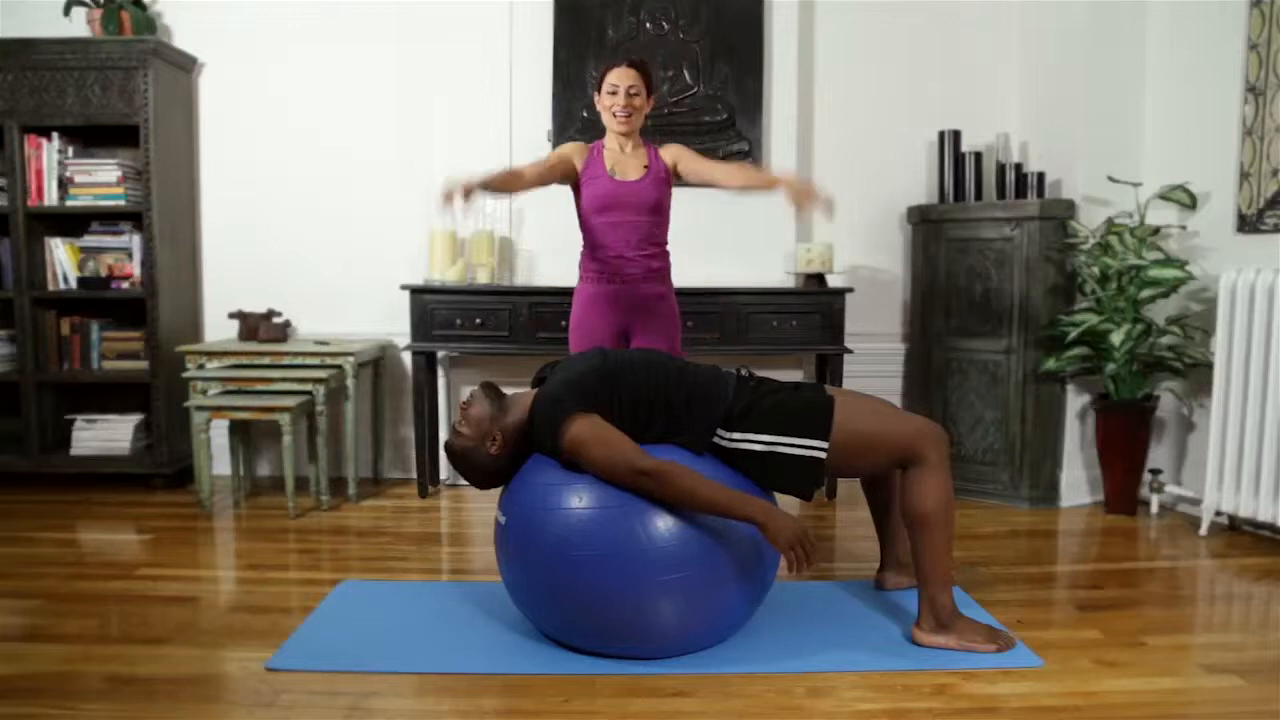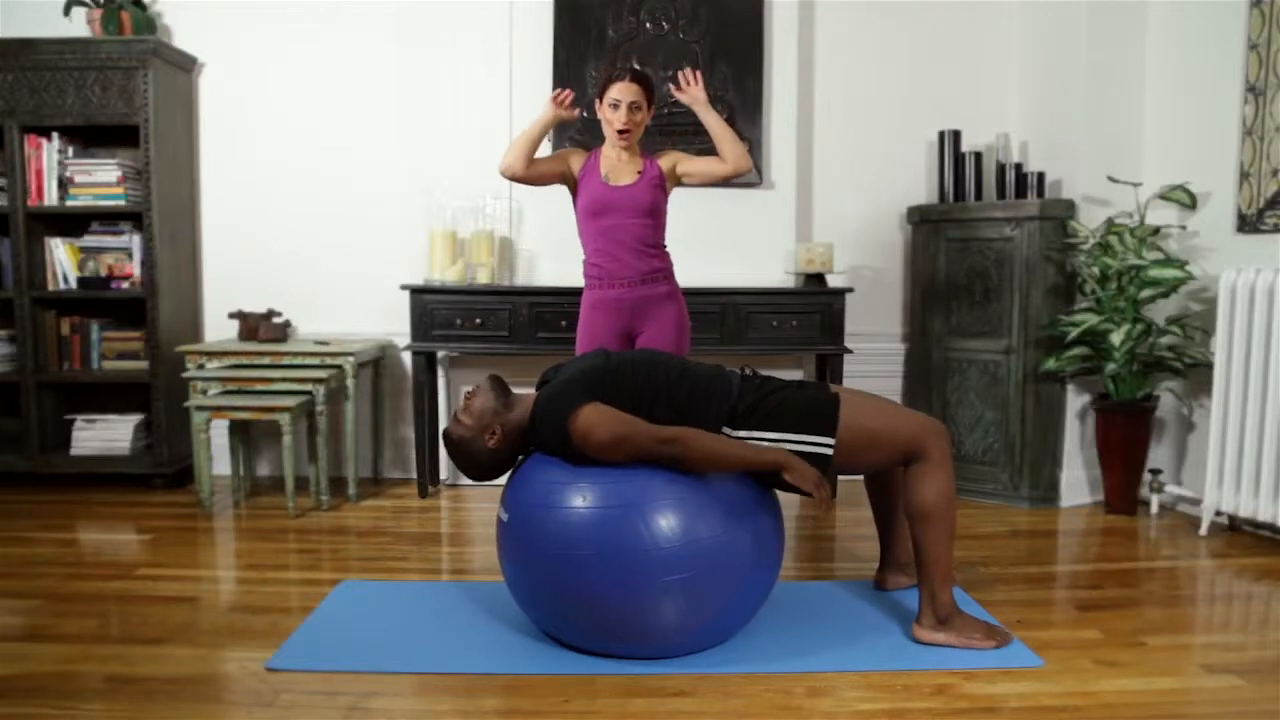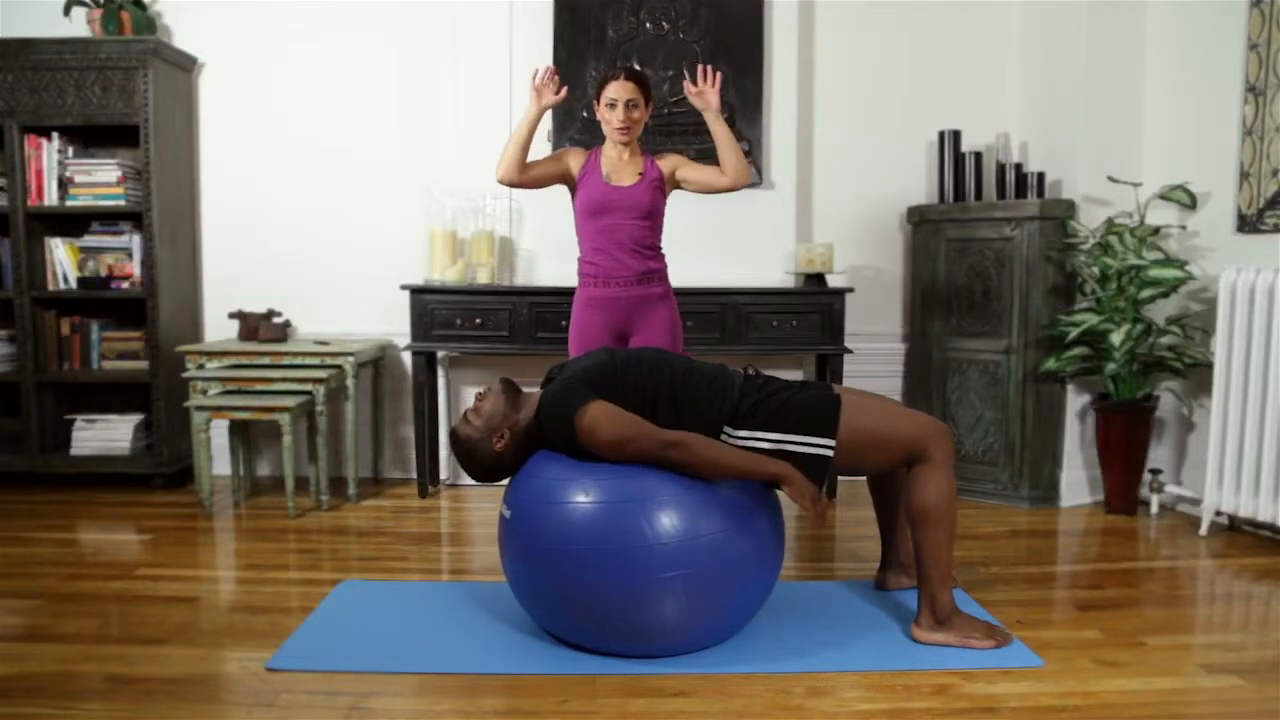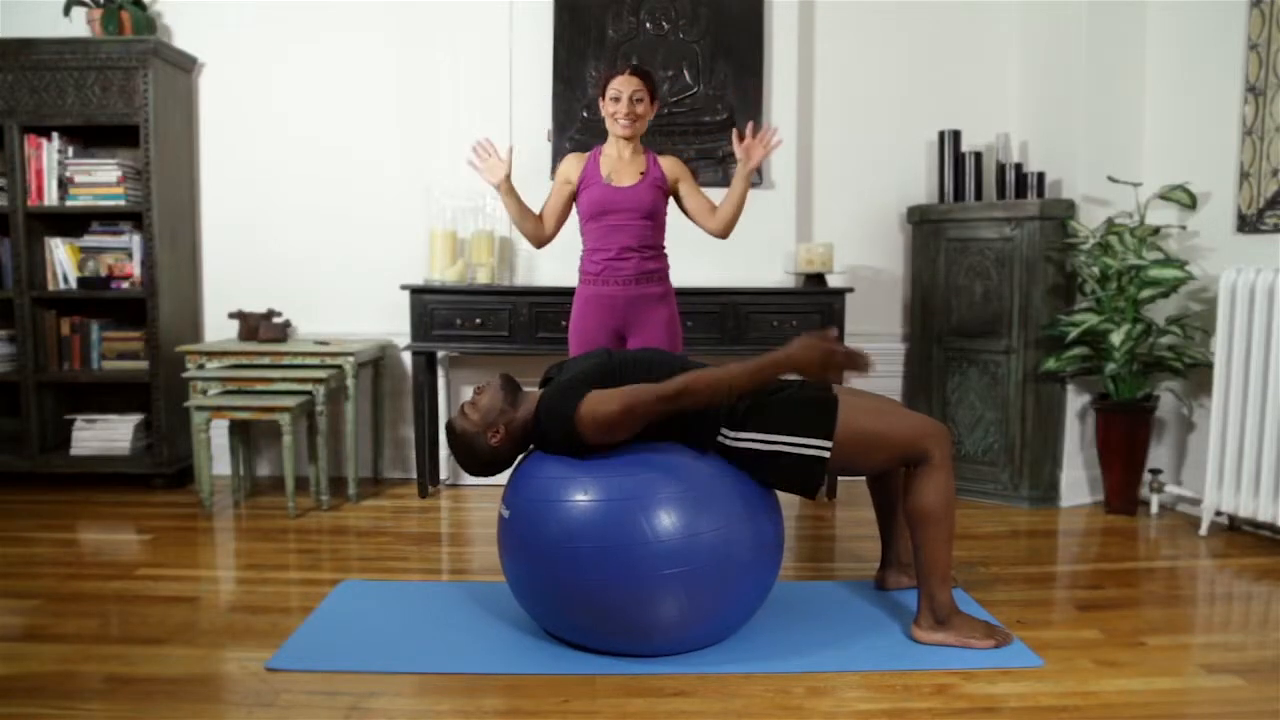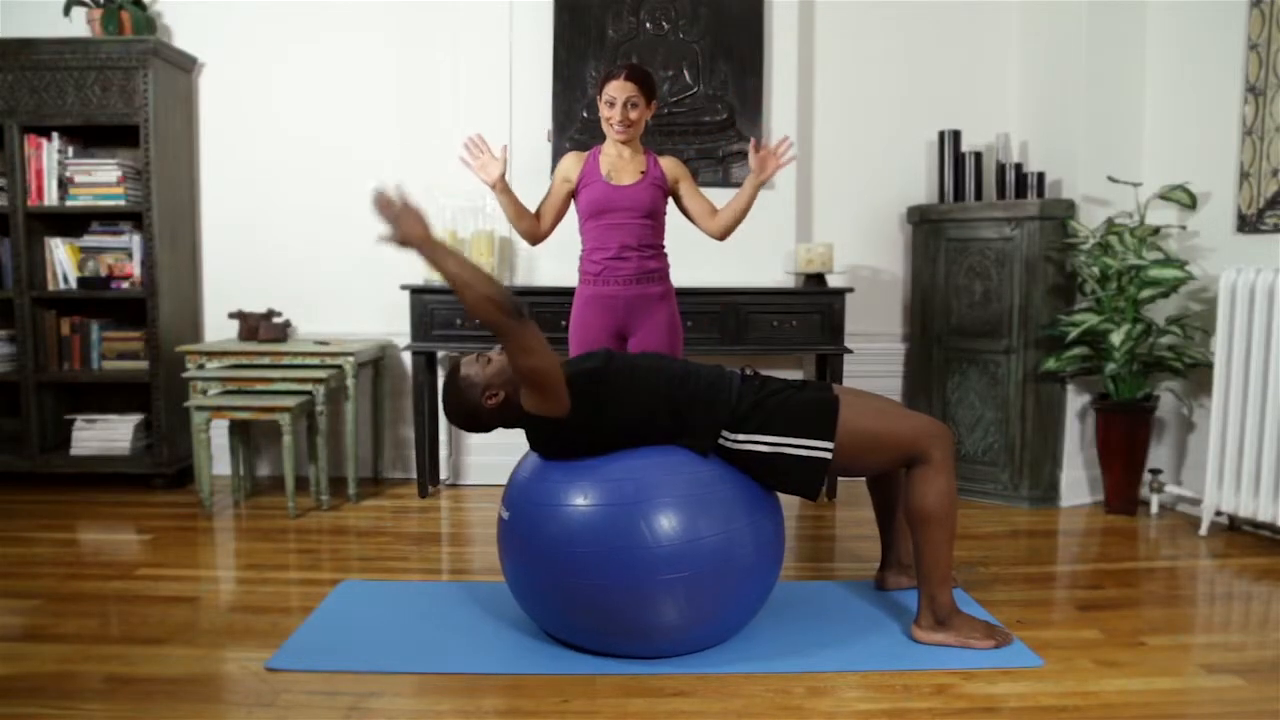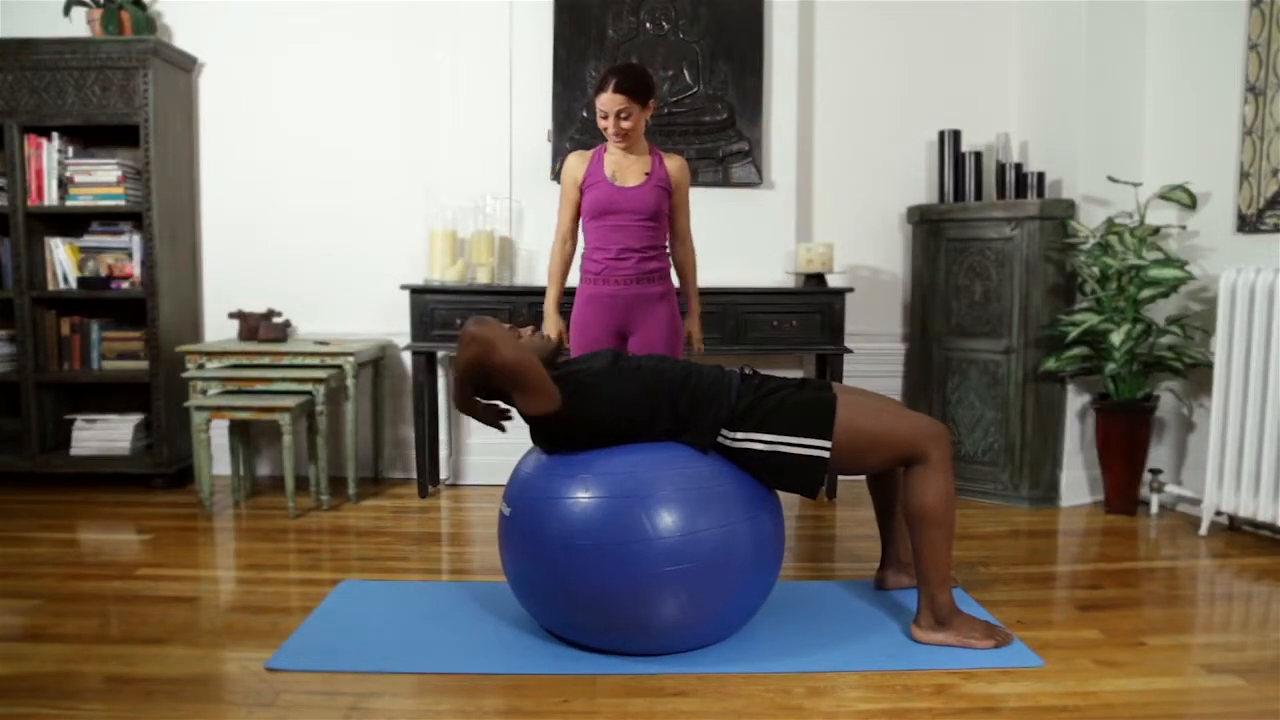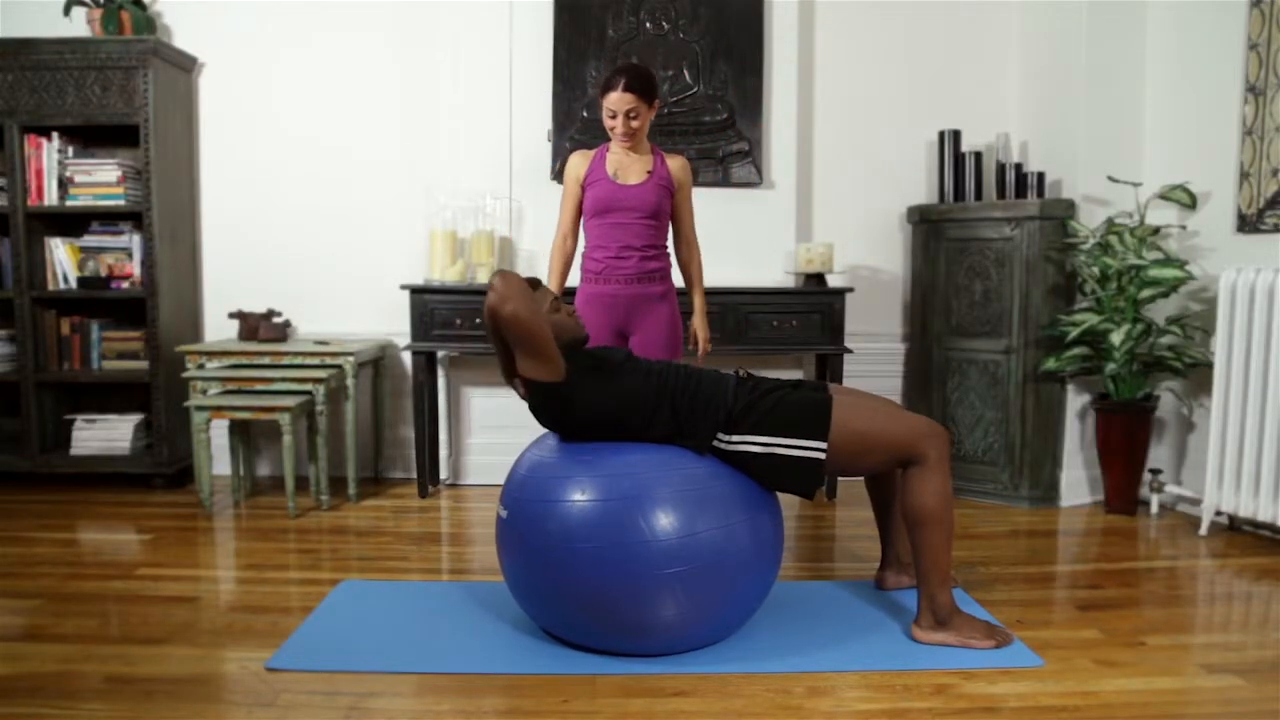
dt=0.7s
person 1, frame 1
left shoulder: (549, 385)
right shoulder: (556, 425)
right elbow: (648, 471)
right wrist: (763, 514)
left hip: (735, 394)
right hip: (739, 423)
left knee: (889, 424)
right knee: (925, 442)
left ankle: (897, 563)
right ankle: (939, 618)
person 1, frame 2
left shoulder: (551, 389)
right shoulder: (560, 420)
right elbow: (667, 442)
right wrist: (780, 460)
left hip: (737, 391)
right hip: (742, 418)
left knee: (891, 429)
right knee: (927, 438)
left ankle: (898, 564)
right ankle: (939, 613)
person 1, frame 3
left shoulder: (557, 388)
right shoulder: (564, 417)
right elbow: (670, 445)
right wrist: (782, 472)
left hip: (743, 392)
right hip: (748, 420)
left knee: (897, 430)
right knee: (932, 440)
left ankle: (899, 564)
right ankle: (938, 615)
person 1, frame 4
left shoulder: (554, 392)
right shoulder: (567, 419)
right elbow: (674, 395)
right wrist: (784, 360)
left hip: (739, 400)
right hip: (741, 421)
left knee: (895, 428)
right knee: (929, 441)
left ankle: (899, 563)
right ankle: (938, 615)
person 1, frame 5
left shoulder: (554, 406)
right shoulder: (550, 419)
right elbow: (509, 313)
right wrist: (425, 242)
left hip: (741, 399)
right hip: (741, 424)
left knee: (897, 441)
right knee: (931, 445)
left ankle: (899, 563)
right ankle: (937, 616)
person 1, frame 6
left shoulder: (561, 386)
right shoulder: (552, 414)
right elbow: (483, 336)
right wrist: (463, 392)
left hip: (740, 393)
right hip: (740, 420)
left knee: (897, 424)
right knee: (929, 440)
left ankle: (897, 562)
right ankle: (938, 616)
person 1, frame 7
left shoulder: (570, 366)
right shoulder: (556, 391)
right elbow: (505, 296)
right wrist: (508, 366)
left hip: (737, 399)
right hip: (737, 423)
left knee: (896, 424)
right knee: (927, 441)
left ankle: (898, 563)
right ankle: (938, 616)
person 2, frame 1
left shoulder: (668, 158)
right shoulder: (577, 157)
left elbow: (727, 173)
right elbow: (522, 176)
left wrist: (781, 182)
right wrist: (478, 183)
left hip: (656, 302)
right hip: (597, 303)
person 2, frame 2
left shoulder: (664, 165)
right shoulder: (577, 164)
left elbow: (737, 163)
right elbow: (512, 167)
left wrist: (701, 107)
right wrist: (551, 116)
left hip: (660, 304)
right hip: (602, 306)
person 2, frame 3
left shoulder: (665, 167)
right shoulder: (577, 162)
left elbow: (736, 178)
right elbow: (509, 175)
left wrist: (711, 114)
right wrist: (537, 110)
left hip: (653, 303)
right hip: (595, 304)
person 2, frame 4
left shoulder: (667, 168)
right shoulder: (575, 166)
left elbow: (718, 225)
right elbow: (539, 234)
left wrist: (743, 171)
right wrist: (504, 185)
left hip: (653, 304)
right hip: (594, 304)
person 2, frame 5
left shoulder: (667, 168)
right shoulder: (575, 164)
left elbow: (716, 225)
right elbow: (536, 230)
left wrist: (753, 181)
right wrist: (499, 187)
left hip: (654, 304)
right hip: (595, 303)
person 2, frame 6
left shoulder: (672, 168)
right shoulder: (579, 164)
left elbow: (681, 242)
right elbow: (565, 239)
left wrist: (692, 311)
right wrist: (551, 308)
left hip: (655, 303)
right hip: (595, 303)
person 2, frame 7
left shoulder: (673, 168)
right shoulder: (582, 163)
left elbow: (686, 243)
right elbow: (565, 238)
left wrist: (699, 311)
left hip: (655, 302)
right hip: (596, 302)
